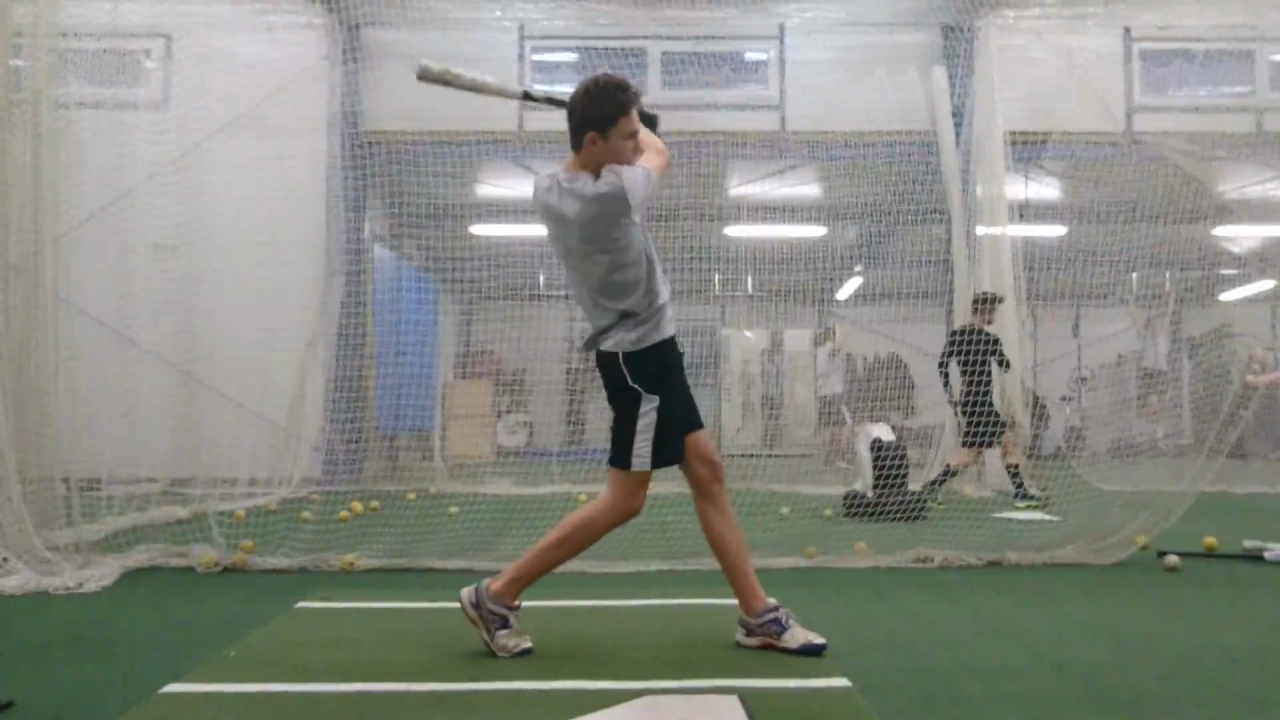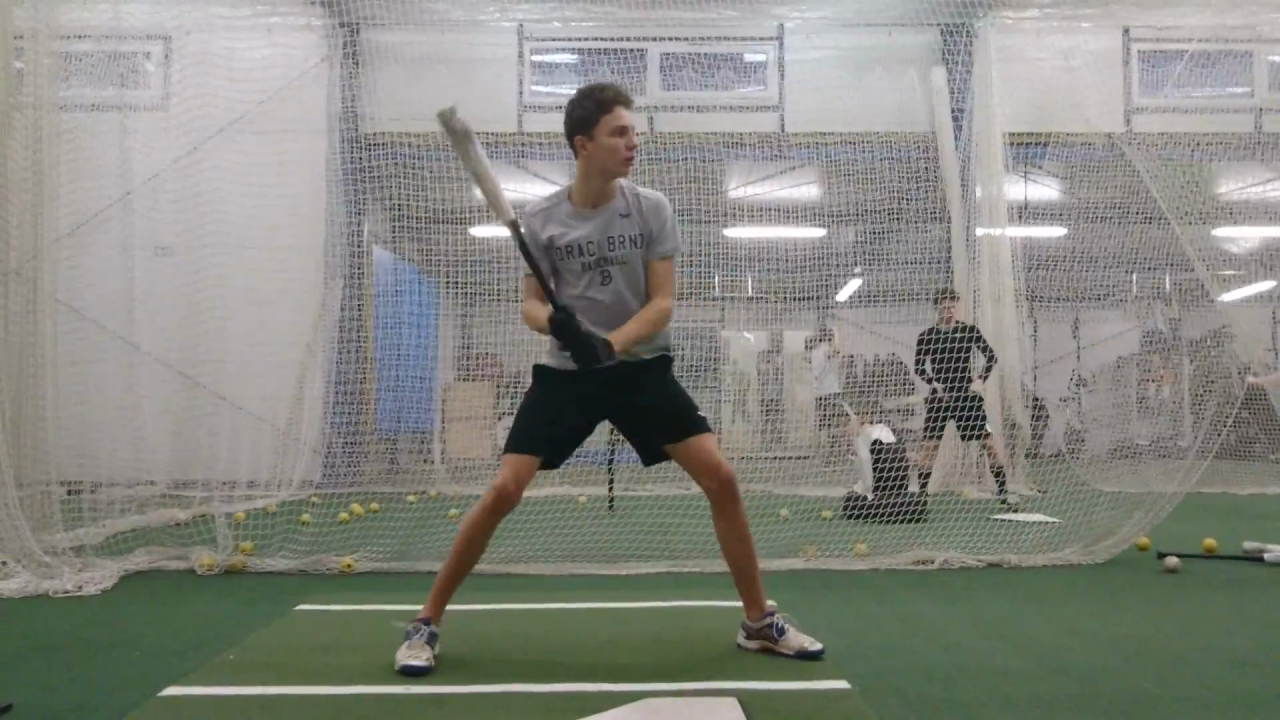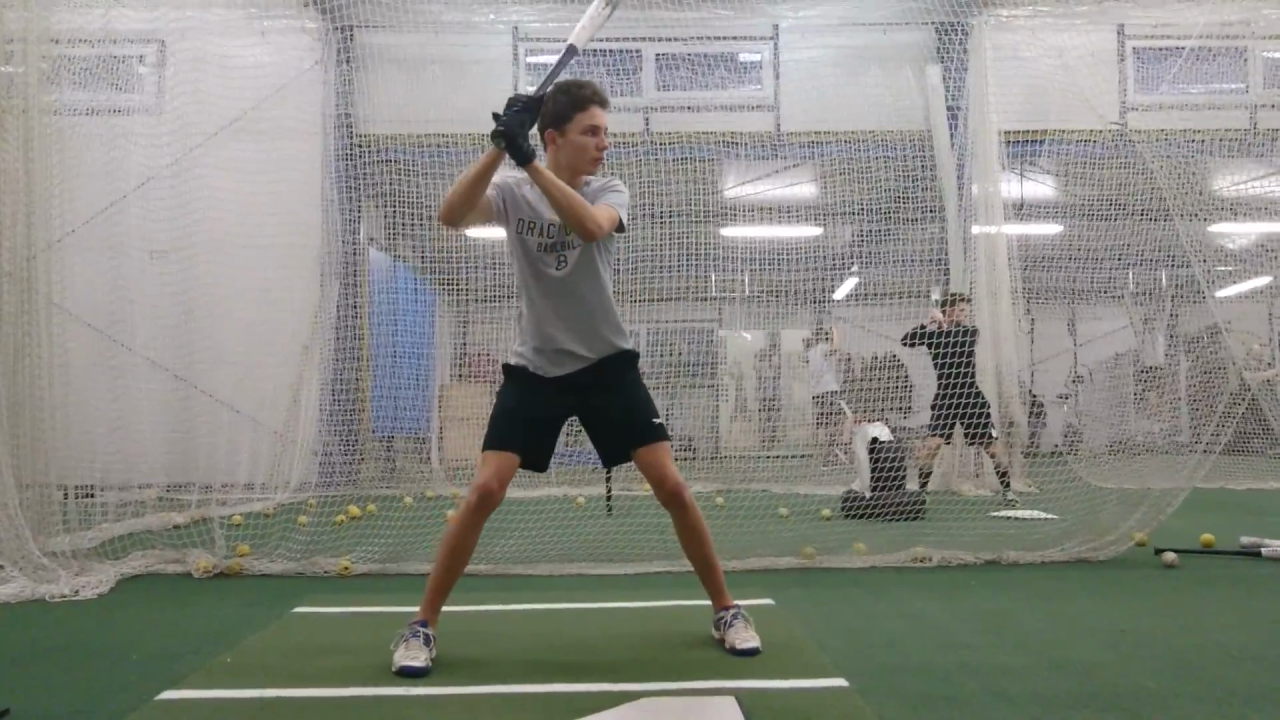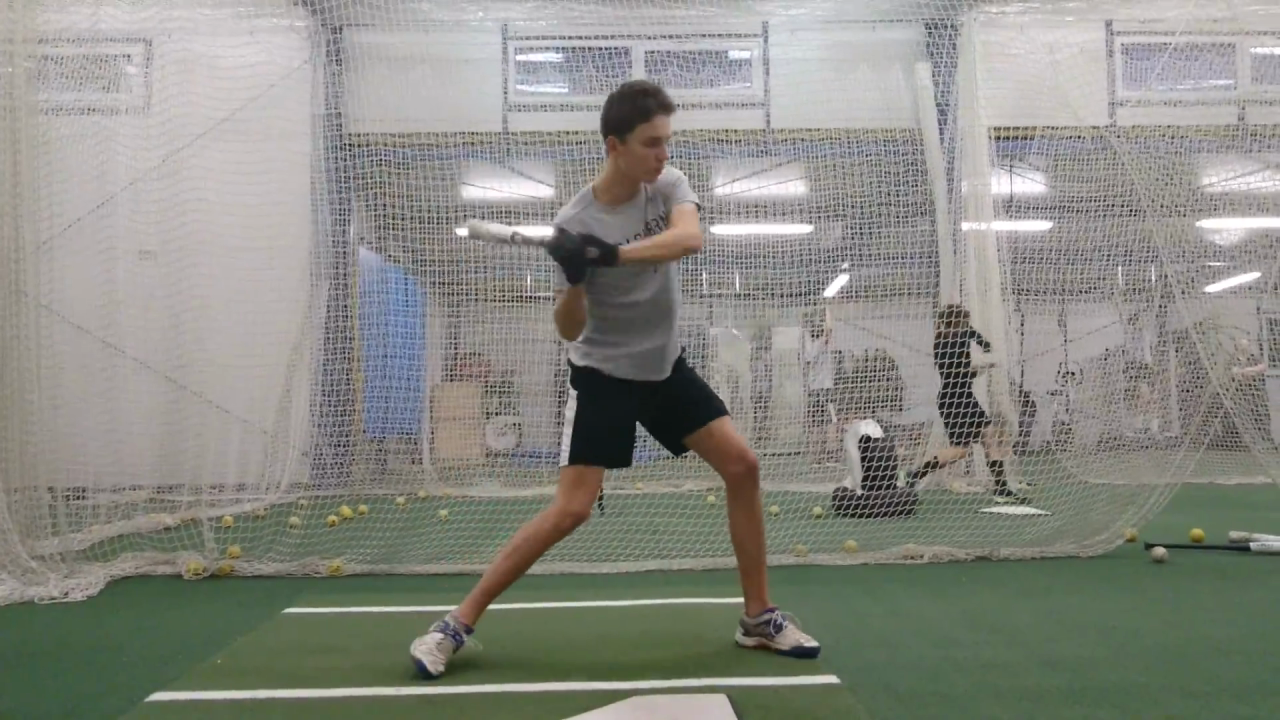
dt=1s
person 1, frame 1
left shoulder: (547, 190)
right shoulder: (612, 192)
right elbow: (657, 156)
right wrist: (646, 133)
left hip: (636, 350)
right hip: (640, 351)
left knee: (708, 473)
right knee: (624, 497)
left ankle: (759, 615)
right ankle: (495, 595)
person 1, frame 2
left shoulder: (652, 208)
right shoulder: (541, 217)
left elbow: (662, 303)
right elbow: (532, 306)
left wrist: (611, 344)
right wrist: (556, 329)
left hip: (638, 367)
right hip: (562, 373)
left knee: (720, 478)
right knee: (501, 493)
left ankle: (760, 619)
right ankle: (427, 622)
person 1, frame 3
left shoulder: (612, 192)
right shoulder: (512, 193)
left elbow: (591, 226)
right elbow: (451, 215)
left wrist: (527, 159)
right wrist: (500, 150)
left hip: (606, 364)
right hip: (535, 369)
left knee: (672, 488)
right knee: (485, 493)
left ankle: (726, 609)
right ankle: (422, 625)
person 1, frame 4
left shoulder: (671, 186)
right shoulder: (573, 222)
left elbow: (690, 236)
right elbow: (567, 329)
left wrist: (619, 254)
right wrist: (577, 279)
left hip: (665, 365)
right hip: (603, 374)
left knee: (743, 467)
right knee: (571, 509)
left ankle: (759, 616)
right ankle: (459, 622)
person 2, frame 1
left shoulder: (957, 334)
right shoulder: (990, 338)
left elbow: (942, 364)
right elbow: (1004, 366)
left wrist: (948, 392)
left hip: (973, 398)
right hip: (978, 401)
left knee: (1007, 441)
right knee: (972, 453)
left ankle: (1022, 492)
right ankle: (932, 485)
person 2, frame 2
left shoulder: (970, 330)
right shoulder: (926, 336)
left elbow: (991, 356)
right elbow: (919, 368)
left wrist: (981, 378)
right wrist: (935, 384)
left hip: (966, 395)
right hip: (939, 396)
left knee: (988, 442)
right knee: (929, 444)
left ankle: (1003, 493)
person 2, frame 3
left shoulder: (971, 331)
right shoulder: (931, 334)
left elbow: (959, 343)
right elbow: (905, 341)
left wrist: (943, 324)
right wrist: (929, 324)
left hip: (971, 397)
right hip: (945, 398)
left knee: (994, 445)
right knee: (932, 444)
left ankle: (1007, 490)
right ankle: (920, 492)
person 2, frame 4
right shoulder: (945, 339)
left elbow: (985, 344)
left hip: (963, 397)
right hip: (954, 399)
left knee: (992, 436)
right knee: (960, 448)
left ankle: (1001, 488)
right ankle: (914, 477)
